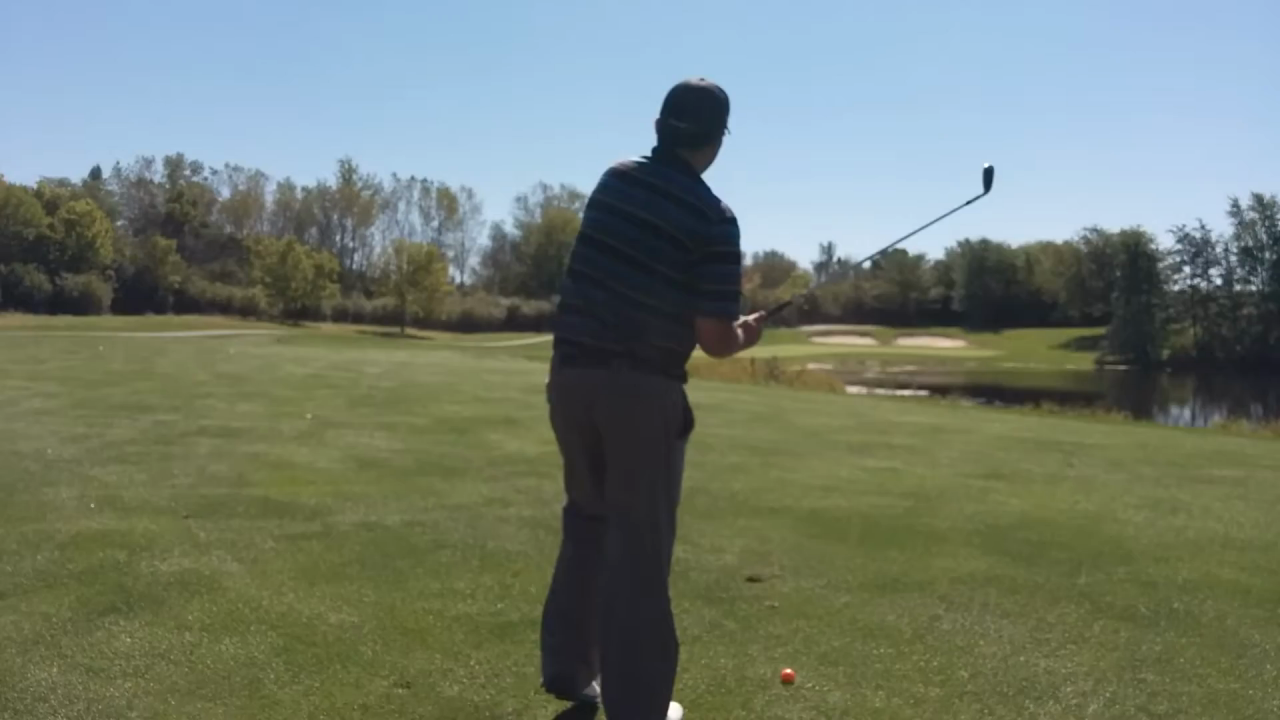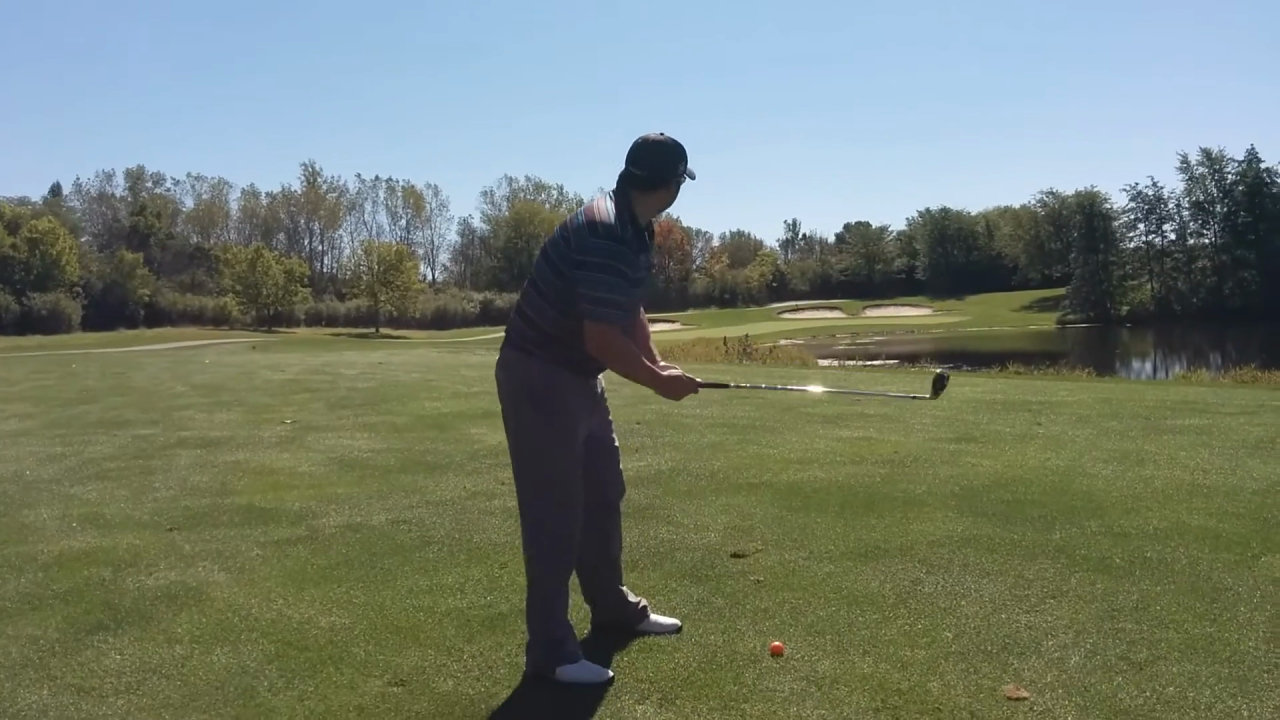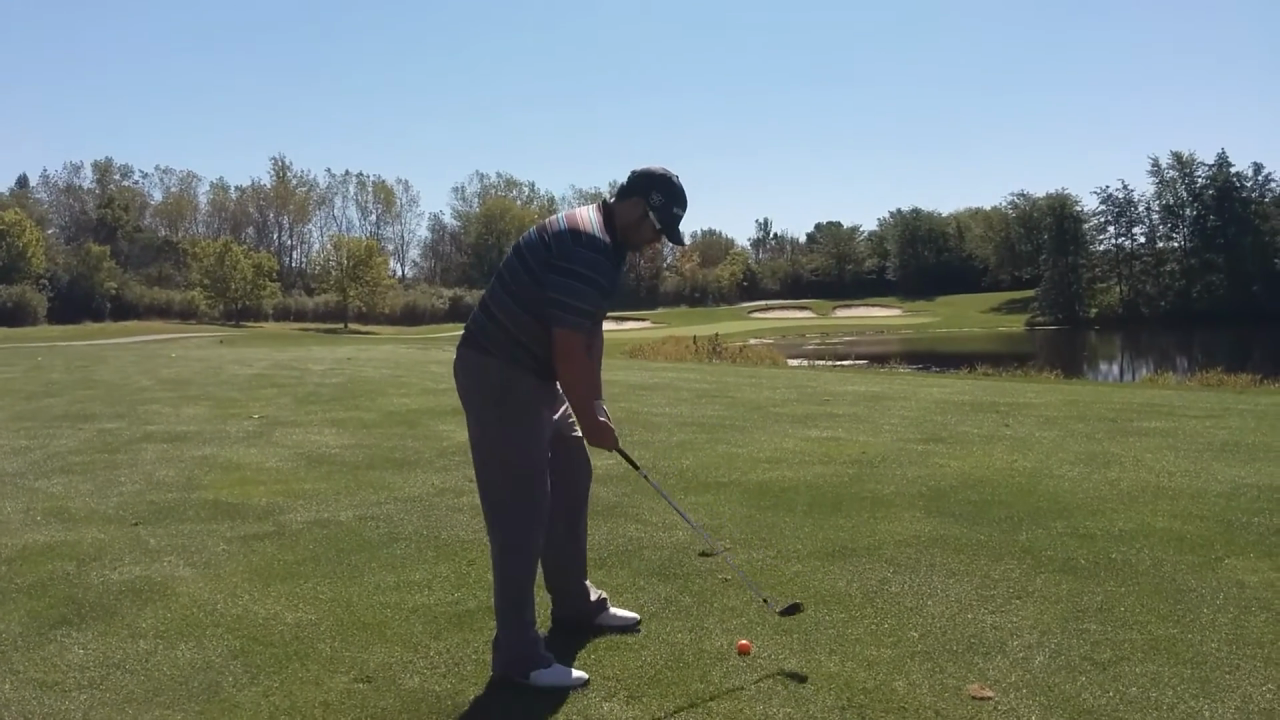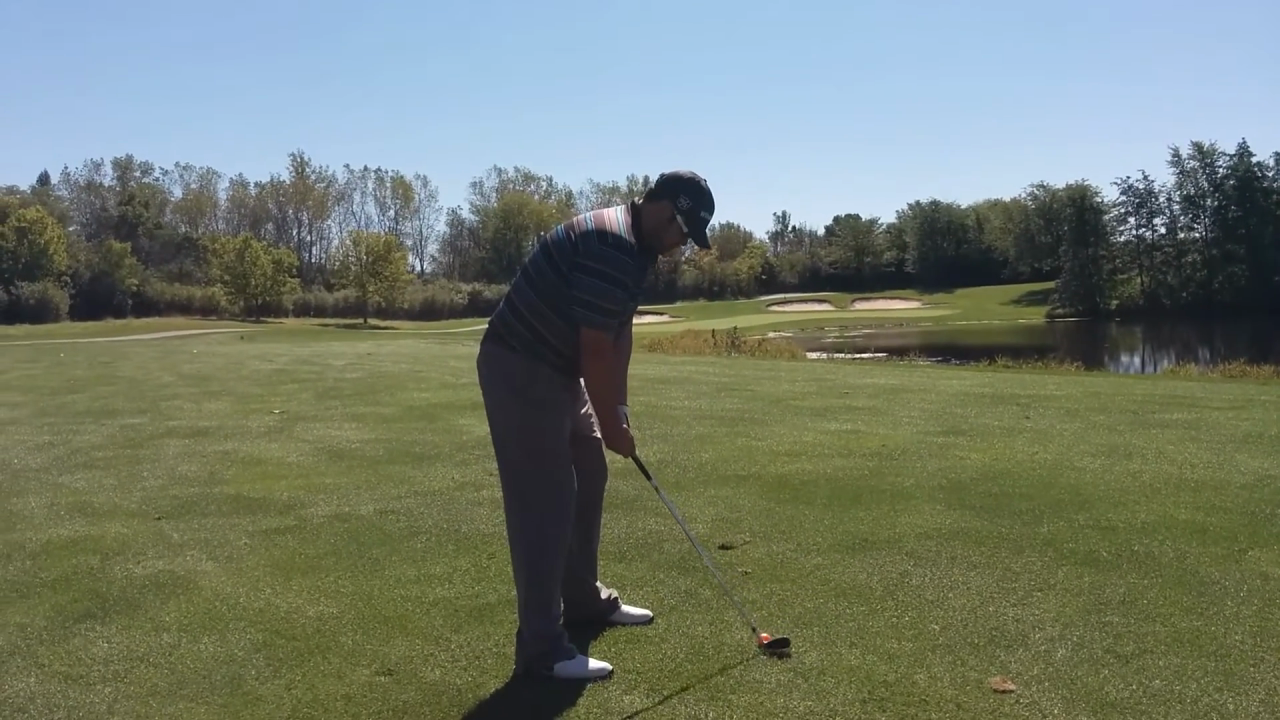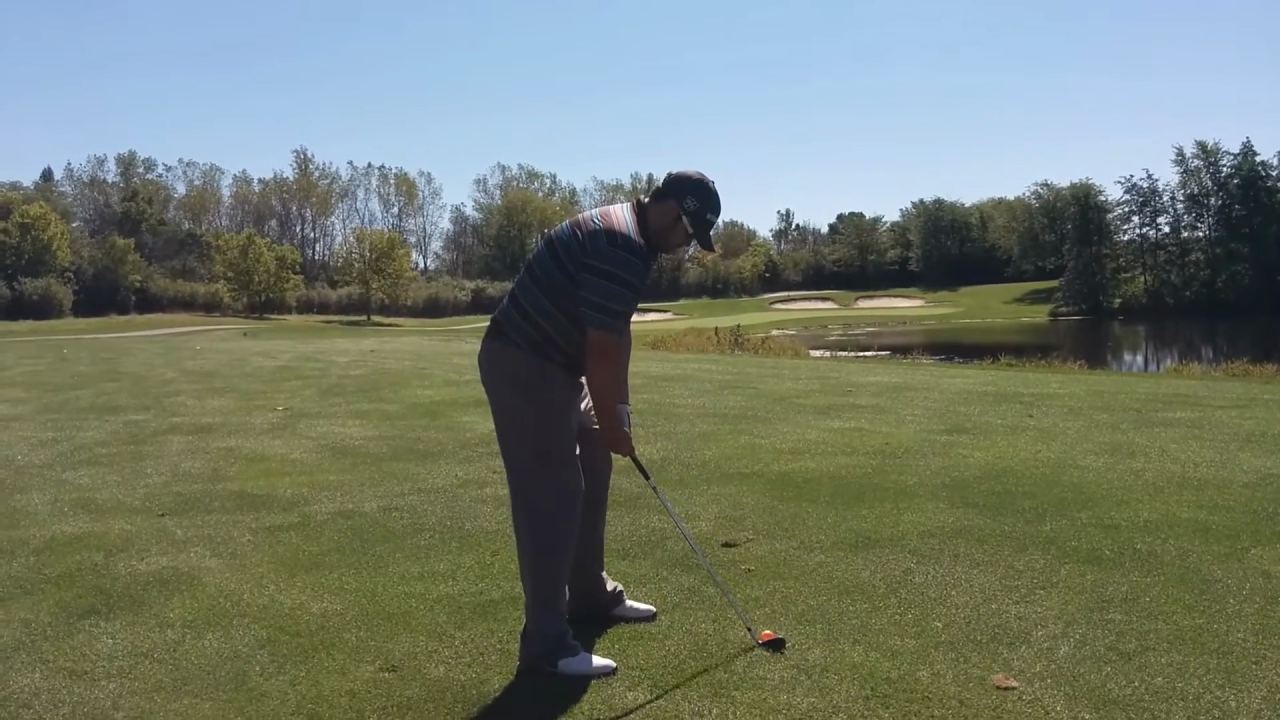
dt=1s
person 1, frame 1
left shoulder: (614, 180)
right shoulder: (712, 218)
right elbow: (715, 339)
left wrist: (721, 318)
right wrist: (744, 334)
left hip: (571, 374)
right hip: (643, 391)
left knee: (588, 521)
right knee: (640, 549)
left ankle: (569, 667)
person 1, frame 2
left shoulder: (634, 231)
right shoulder: (606, 237)
left elbow: (630, 312)
right elbow: (602, 338)
left wrist: (656, 364)
right wrist: (658, 382)
left hip: (575, 375)
right hip: (538, 375)
left knee: (603, 490)
right knee: (555, 507)
left ankle: (612, 604)
right ankle: (549, 646)
person 1, frame 3
left shoulder: (604, 242)
right shoulder: (585, 246)
left elbow: (588, 333)
right elbow: (570, 349)
left wrist: (596, 404)
right wrist: (590, 419)
left hip: (533, 372)
right hip: (497, 373)
left knee: (571, 476)
right knee: (520, 505)
left ankle: (575, 601)
right ankle: (517, 650)
person 1, frame 4
left shoulder: (632, 245)
right shoulder: (611, 246)
left elbow: (618, 335)
right elbow: (596, 350)
left wrist: (619, 410)
right wrist: (611, 424)
left hip: (556, 367)
right hip: (520, 368)
left knee: (587, 479)
right knee: (544, 499)
left ankle: (584, 598)
right ankle: (541, 644)
person 1, frame 5
left shoulder: (630, 239)
right shoulder: (620, 246)
left elbow: (617, 334)
right elbow: (601, 350)
left wrist: (620, 409)
right wrist: (611, 423)
left hip: (555, 364)
right hip: (522, 364)
left knee: (592, 469)
right knee: (551, 495)
left ankle: (591, 592)
right ankle: (545, 640)
